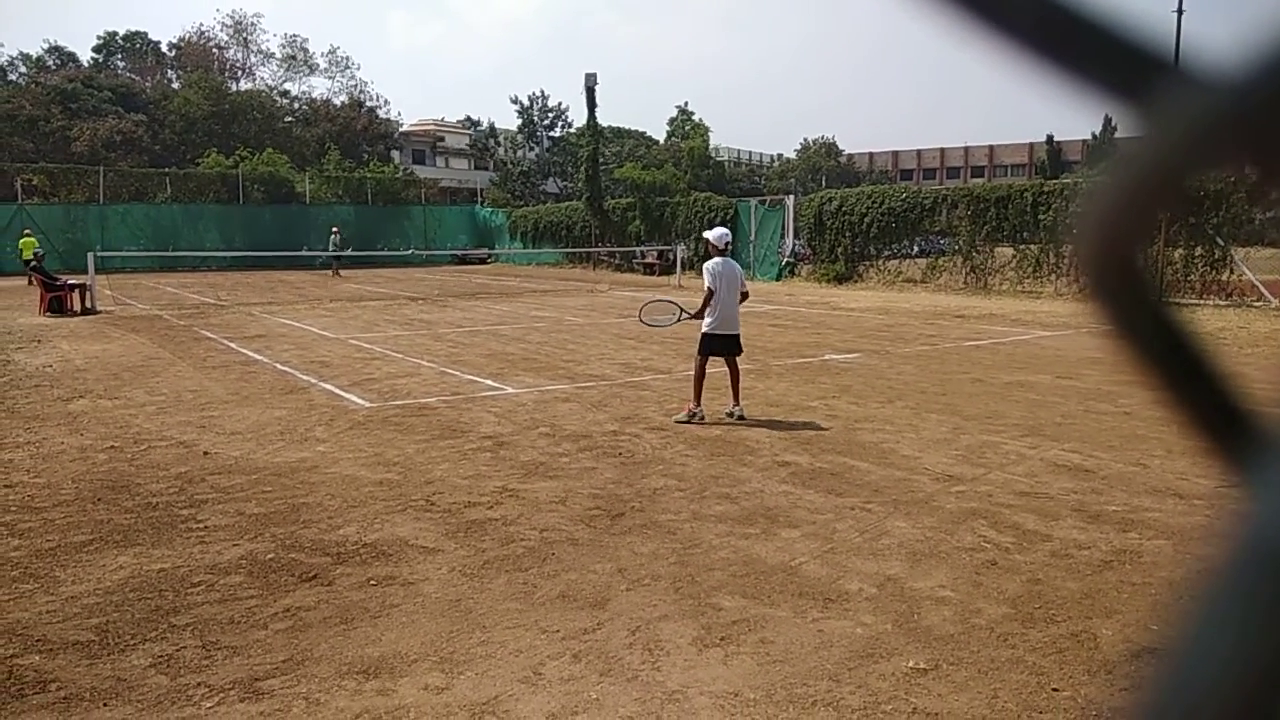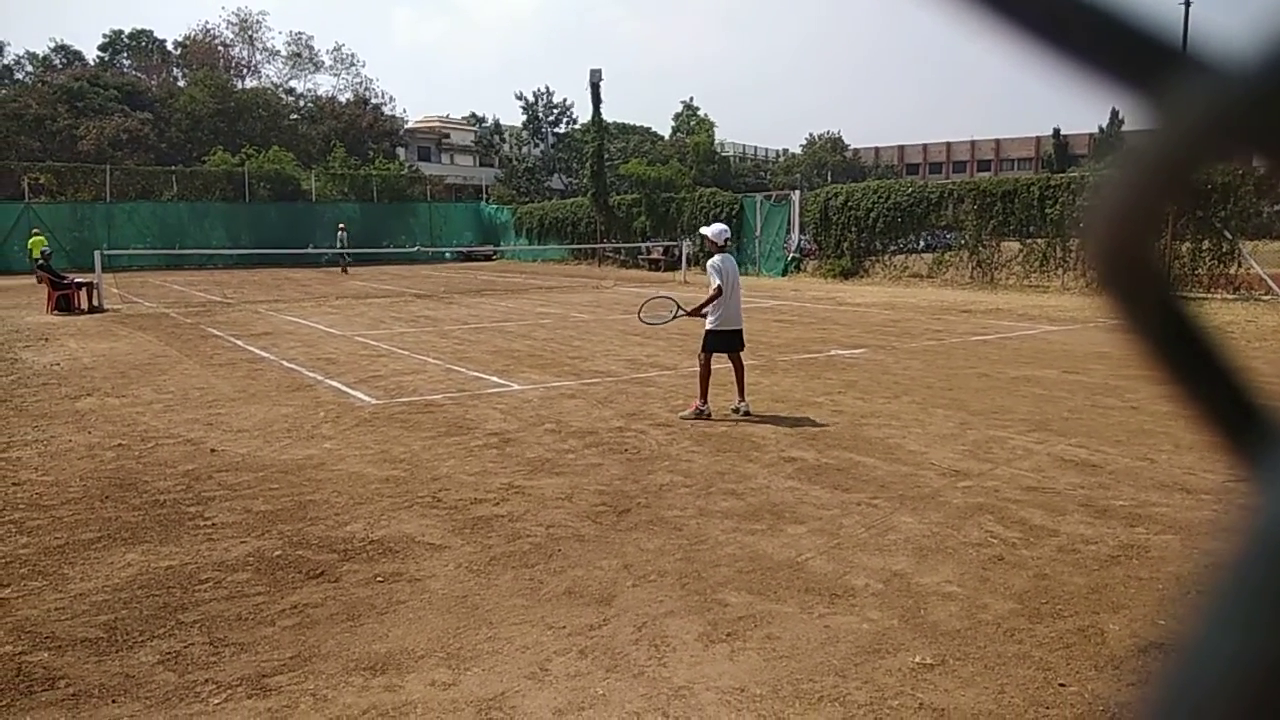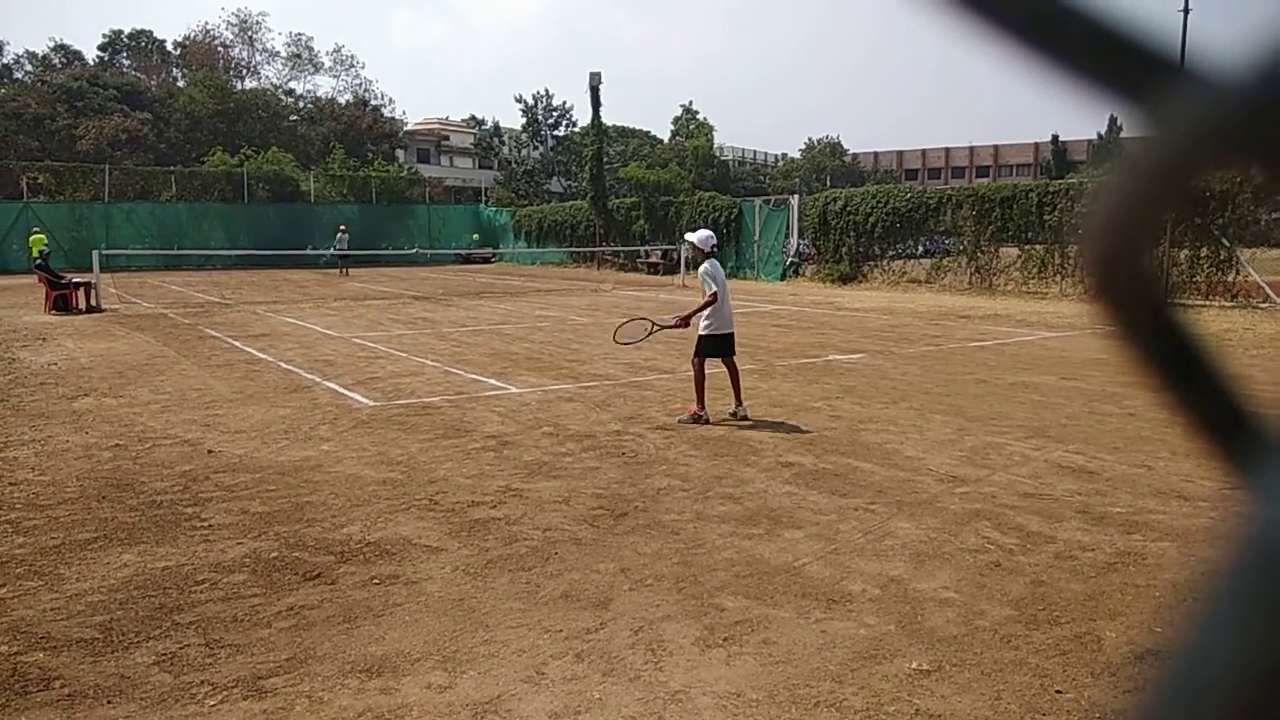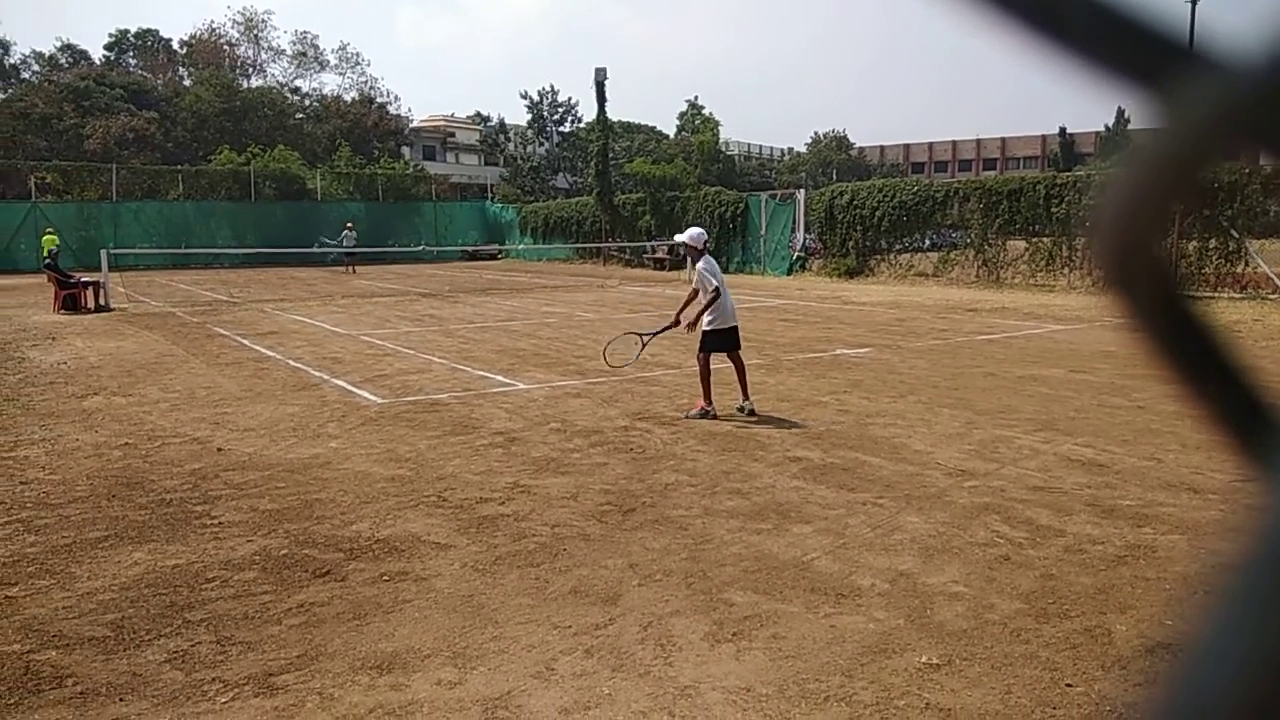
dt=0.2s
person 1, frame 1
left shoulder: (710, 266)
right shoulder: (736, 266)
left elbow: (710, 293)
right elbow: (745, 295)
left wrist: (701, 311)
left hip: (714, 323)
right hip: (732, 323)
left knee: (701, 361)
right knee: (731, 361)
left ankle: (696, 407)
right ankle: (736, 406)
person 1, frame 2
left shoulder: (713, 263)
right shoulder: (731, 261)
left elbow: (717, 291)
left wrist: (699, 307)
left hip: (719, 320)
right hip: (735, 319)
left knee: (704, 358)
right knee: (735, 357)
left ankle: (702, 405)
right ankle: (742, 402)
person 1, frame 3
left shoulder: (704, 270)
right shoulder: (714, 265)
left elbow: (713, 298)
left wrist: (689, 315)
right wrist: (687, 316)
left hip: (712, 325)
right hip: (726, 323)
left knee: (698, 362)
right knee: (729, 362)
left ankle: (700, 410)
right ankle: (739, 407)
person 1, frame 4
left shoulder: (702, 266)
right shoulder: (705, 262)
left elbow: (716, 293)
right elbow: (694, 292)
left wrist: (697, 317)
right wrist: (677, 314)
left hip: (716, 320)
right hip: (728, 318)
left knee: (703, 358)
right knee: (734, 356)
left ankle: (707, 405)
right ankle: (746, 401)
